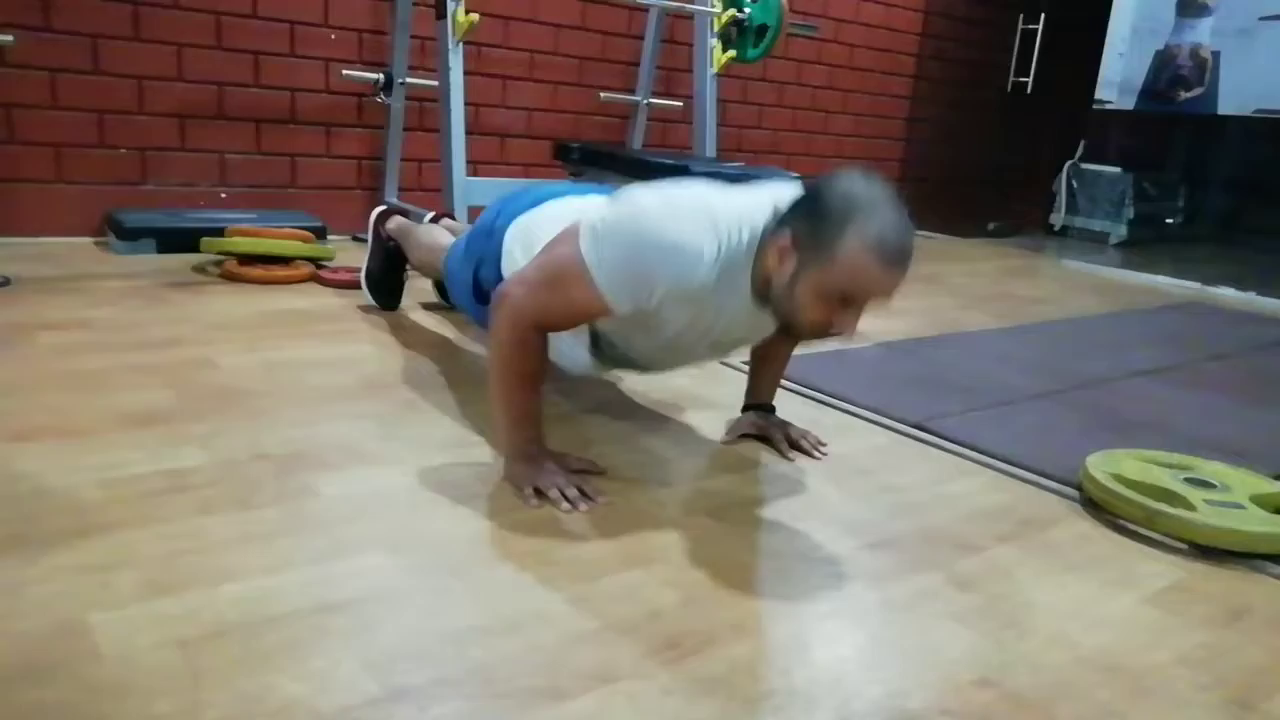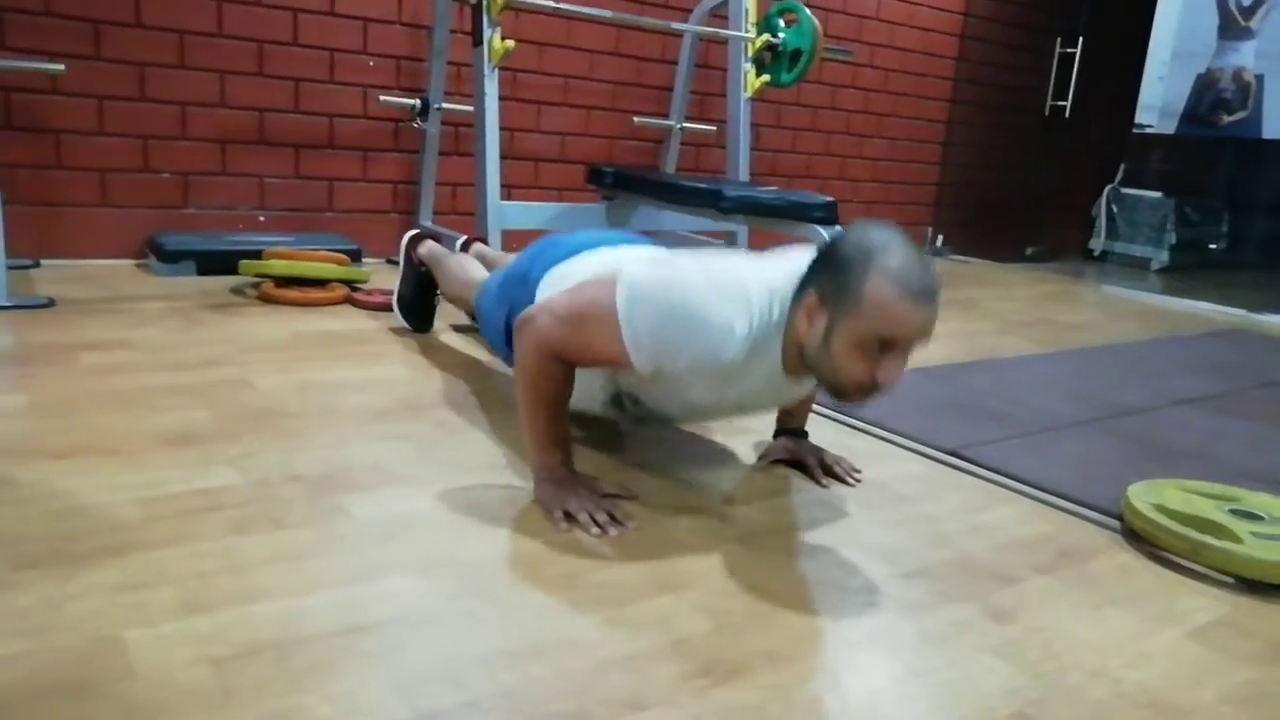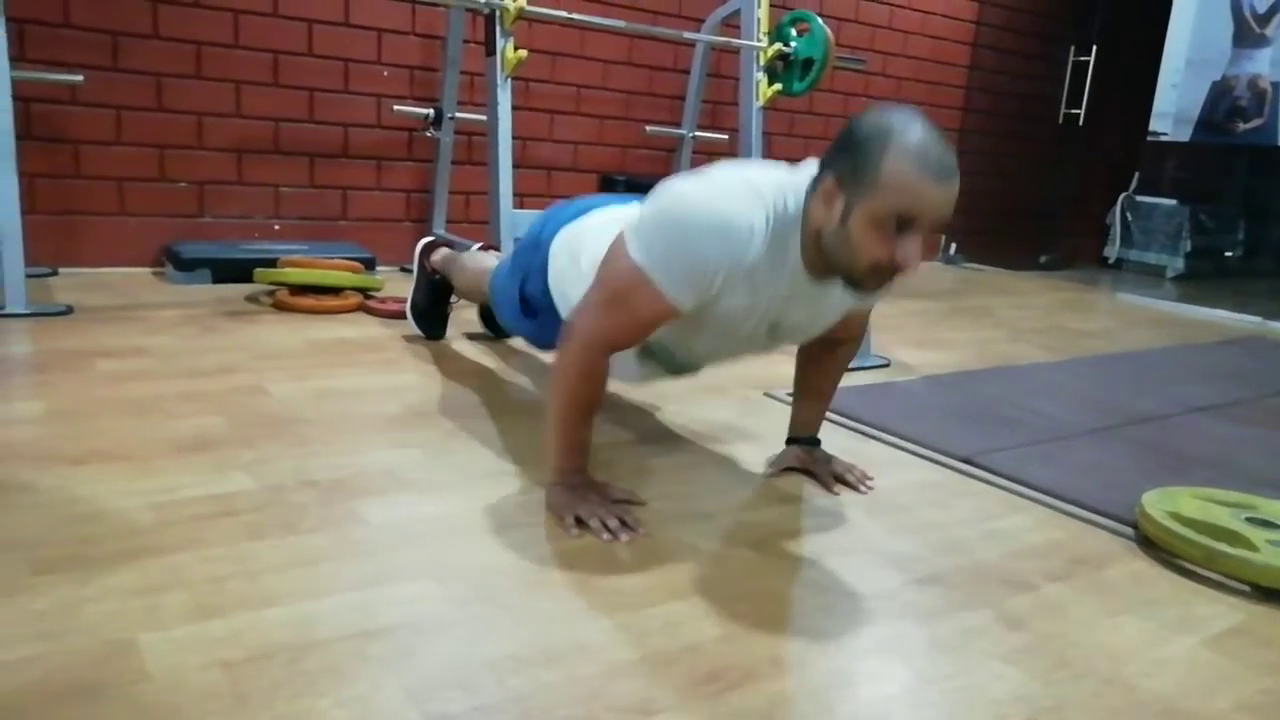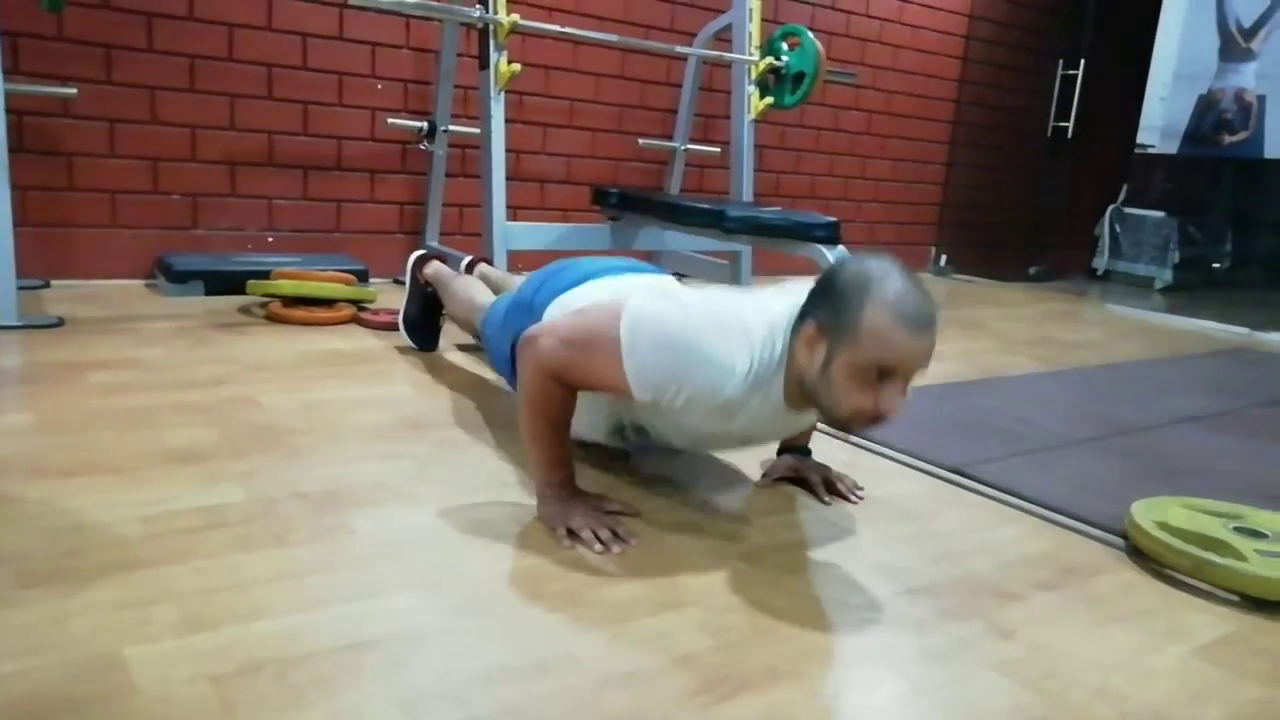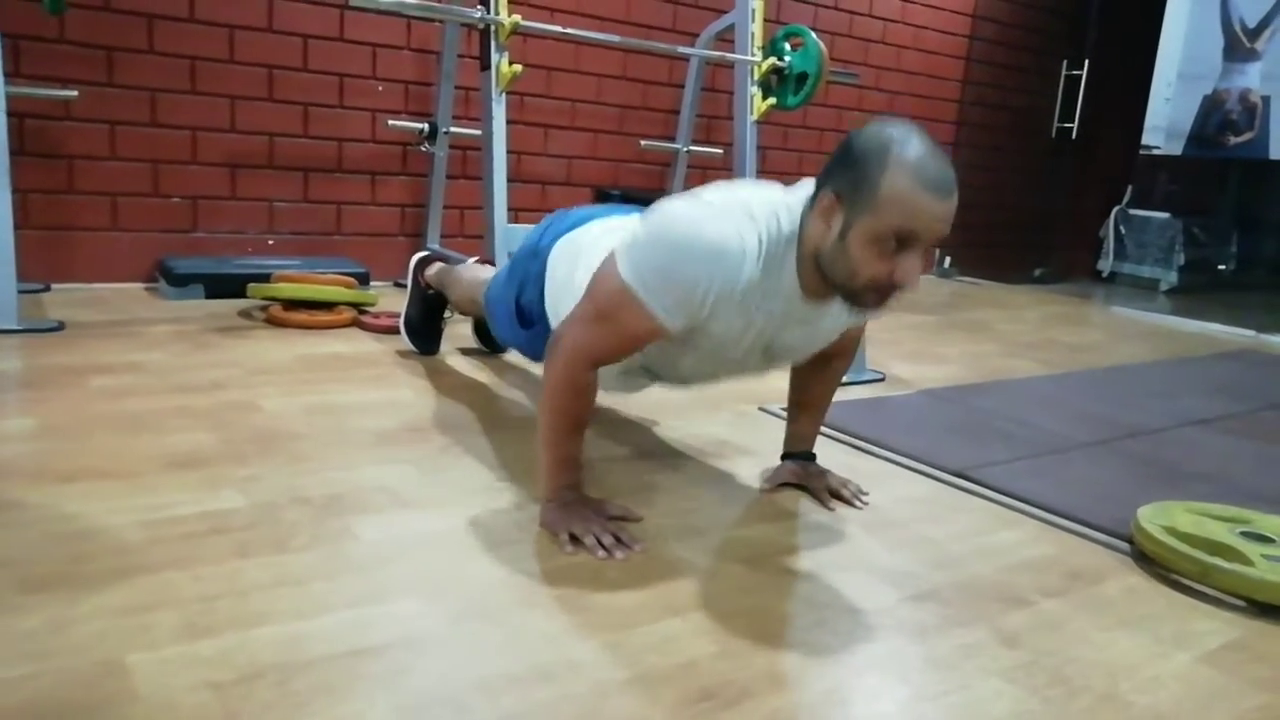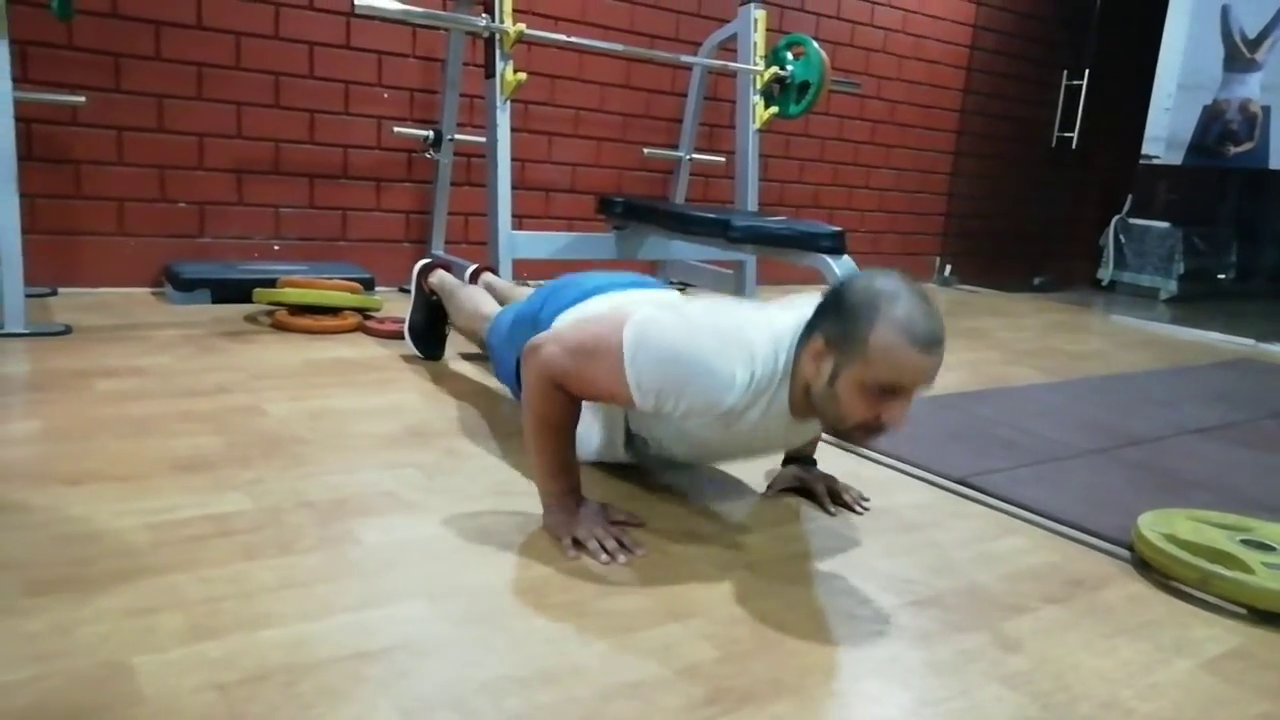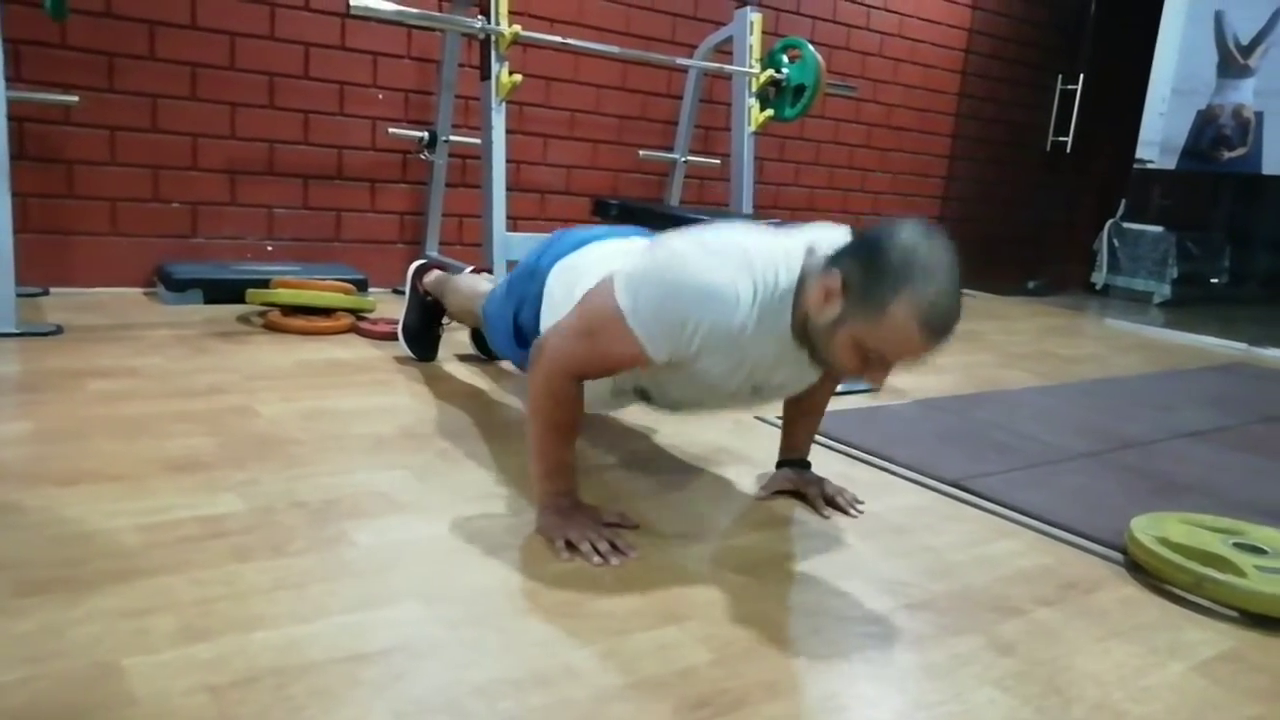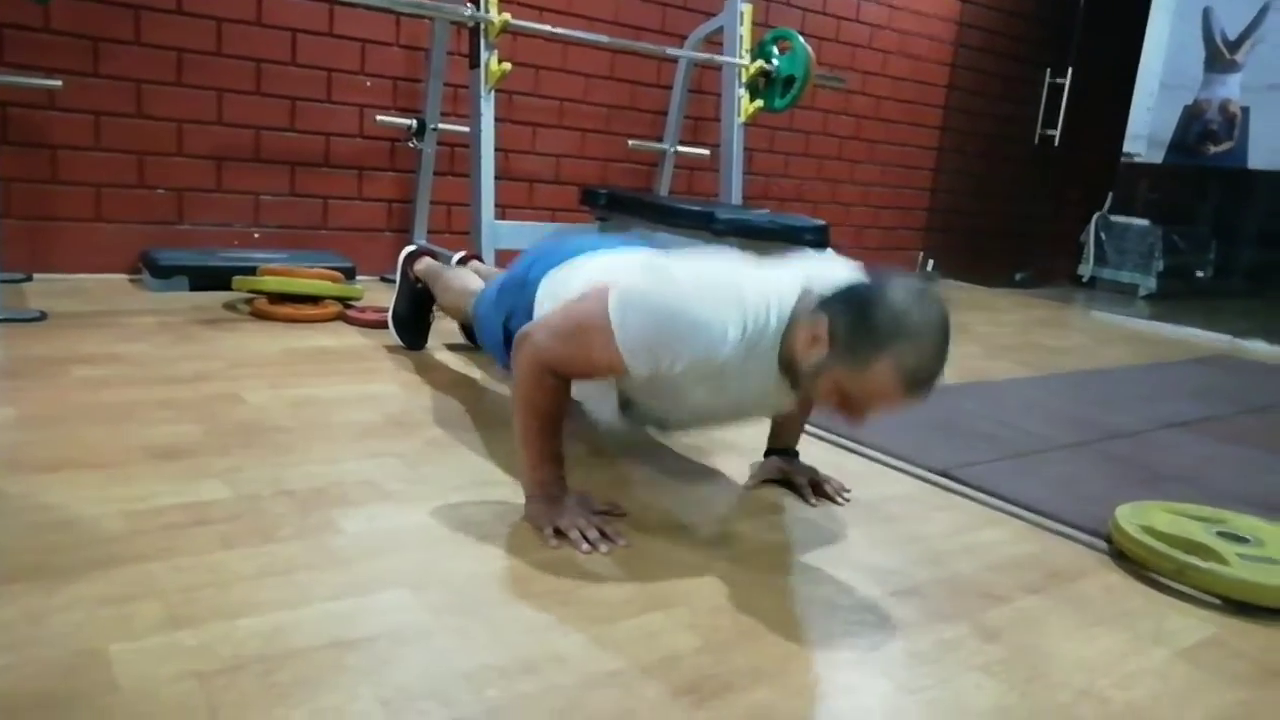
dt=0.7s
person 1, frame 1
left shoulder: (819, 250)
right shoulder: (674, 245)
left elbow: (783, 321)
right elbow: (516, 306)
left wrist: (759, 408)
right wrist: (522, 454)
left hip: (596, 227)
right hip: (527, 238)
right knee: (453, 267)
left ankle: (448, 224)
right ankle: (395, 231)
person 1, frame 2
left shoulder: (838, 313)
right shoulder: (713, 323)
right elbow: (538, 332)
left wrist: (791, 431)
right wrist: (552, 474)
left hip: (634, 265)
right hip: (557, 284)
right knee: (486, 299)
left ankle: (477, 250)
right ankle: (425, 255)
person 1, frame 3
left shoulder: (866, 242)
right shoulder: (717, 224)
left elbow: (834, 341)
right elbow: (587, 338)
left wrist: (803, 442)
right wrist: (567, 482)
left hip: (648, 258)
right hip: (569, 252)
right knee: (503, 300)
left ankle: (483, 252)
right ankle: (442, 263)
person 1, frame 4
left shoulder: (839, 337)
right shoulder: (714, 358)
right elbow: (541, 350)
left wrist: (795, 448)
right wrist: (555, 493)
left hip: (642, 290)
right hip: (562, 307)
right knee: (491, 318)
left ankle: (483, 270)
right ankle: (432, 272)
person 1, frame 5
left shoulder: (858, 264)
right shoulder: (715, 248)
left elbow: (833, 339)
right elbow: (573, 350)
left wrist: (801, 454)
right wrist: (561, 493)
left hip: (639, 248)
right hip: (566, 258)
right knee: (495, 320)
left ankle: (479, 264)
right ankle: (434, 276)
person 1, frame 6
left shoulder: (836, 343)
right shoulder: (718, 372)
right elbow: (545, 358)
left wrist: (799, 457)
right wrist: (562, 503)
left hip: (645, 305)
right hip: (568, 321)
right knee: (497, 327)
left ankle: (484, 278)
right ankle: (437, 281)
person 1, frame 7
left shoulder: (860, 298)
right shoulder: (713, 296)
left elbow: (816, 371)
right elbow: (557, 360)
left wrist: (793, 461)
right wrist: (555, 502)
left hip: (637, 274)
right hip: (565, 278)
right knee: (491, 314)
left ankle: (483, 277)
right ankle: (433, 284)
person 1, frame 8
left shoulder: (850, 307)
right shoulder: (707, 327)
right elbow: (537, 351)
left wrist: (782, 452)
right wrist: (544, 492)
left hip: (631, 270)
right hip: (556, 283)
right knee: (479, 306)
left ankle: (473, 266)
right ankle: (423, 270)
